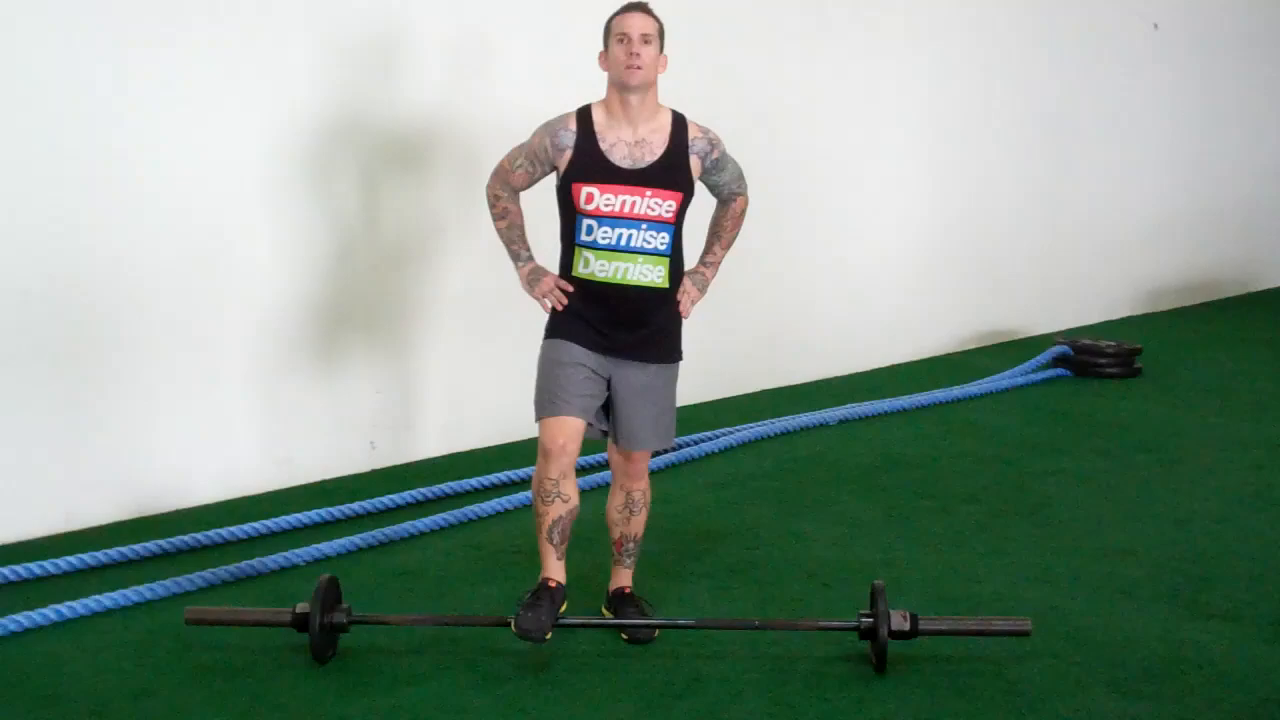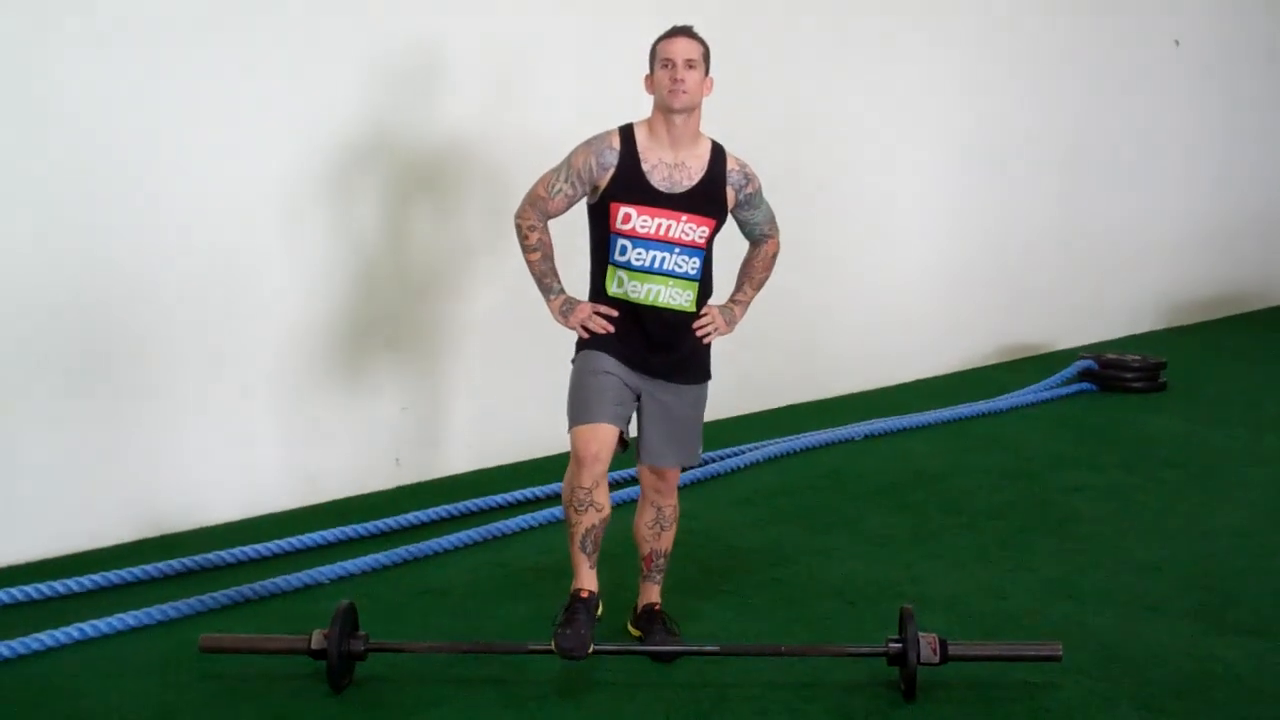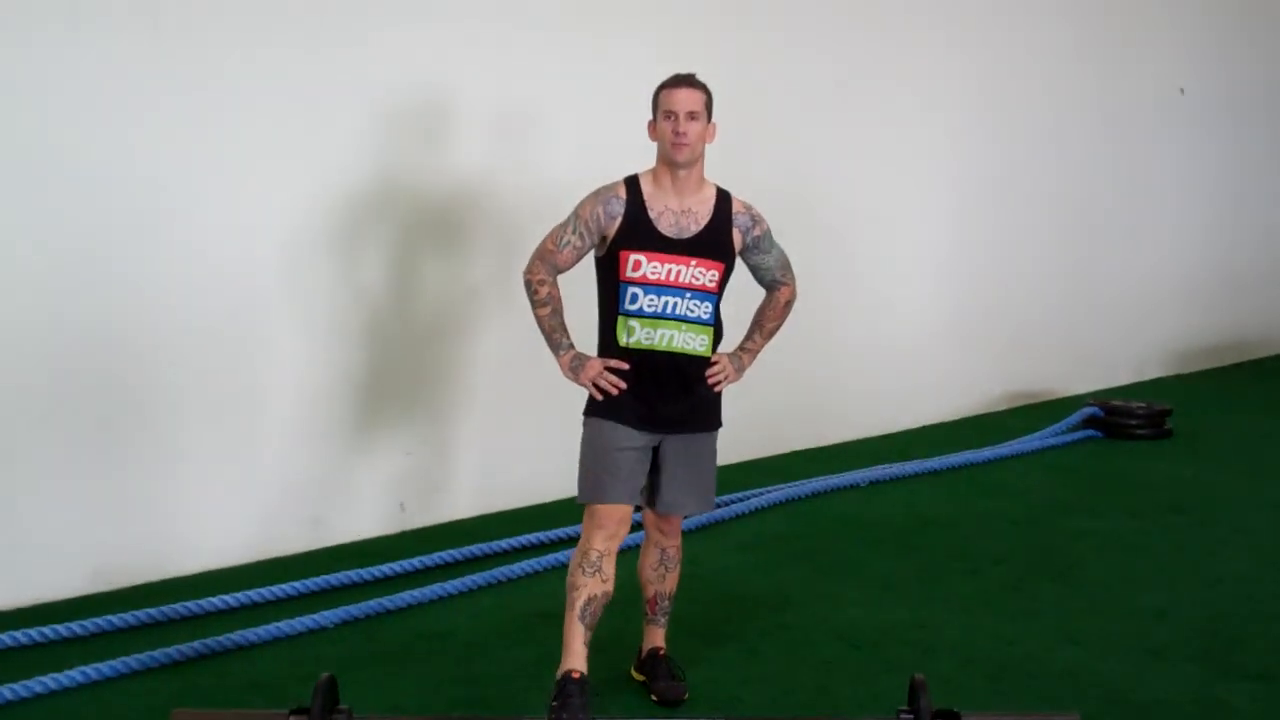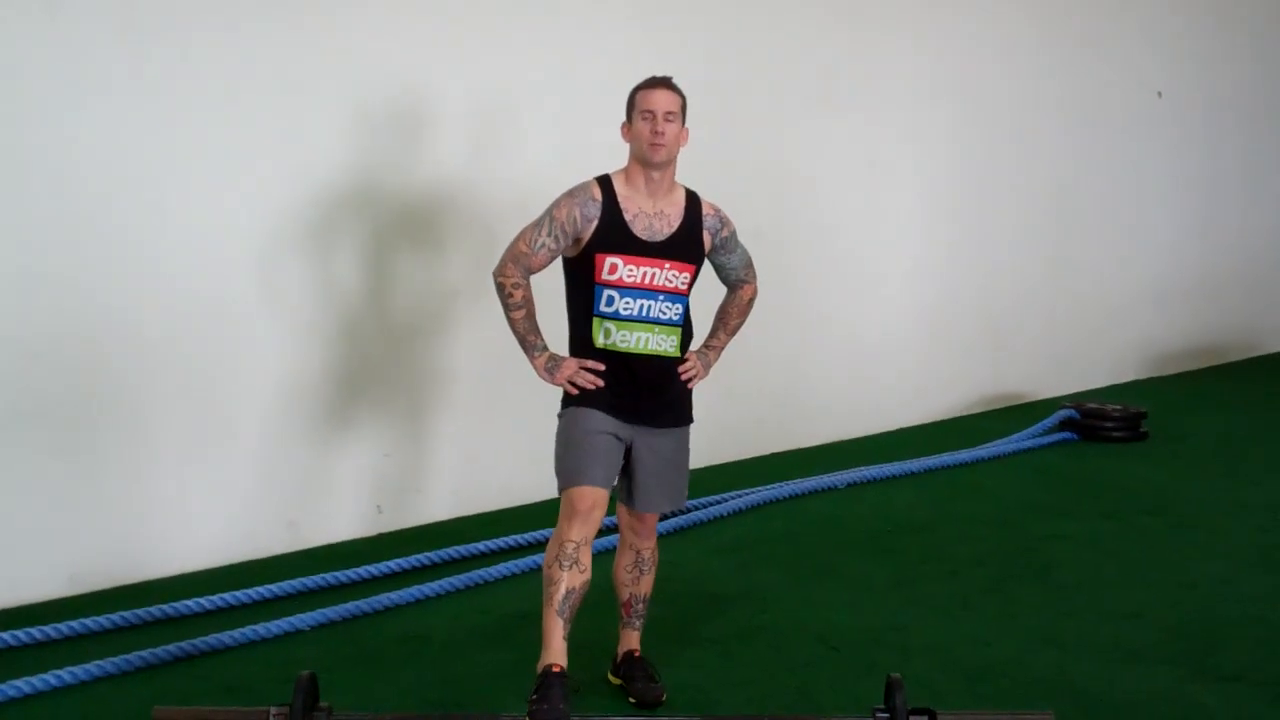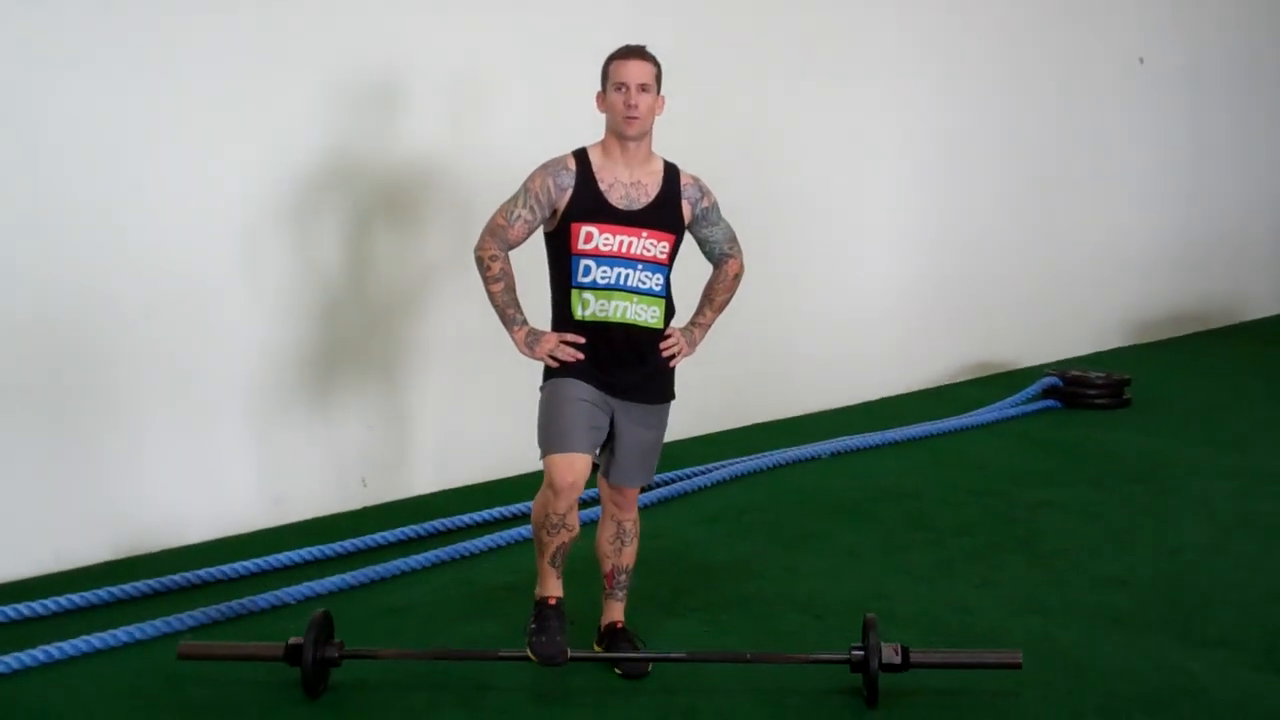
dt=1s
person 1, frame 1
left shoulder: (696, 141)
right shoulder: (564, 134)
left elbow: (735, 196)
right elbow: (501, 186)
left wrist: (705, 270)
right wrist: (527, 268)
left hip: (652, 336)
right hip: (576, 329)
left knee: (633, 463)
right knee: (557, 448)
left ankle: (622, 588)
right ankle: (550, 581)
person 1, frame 2
left shoulder: (732, 173)
right shoulder: (606, 153)
left elbow: (767, 240)
right elbow: (530, 214)
left wrist: (734, 308)
right wrist: (558, 300)
left hip: (682, 355)
right hip: (609, 342)
left knee: (662, 480)
right knee: (590, 457)
left ankle: (649, 606)
right ankle: (584, 591)
person 1, frame 3
left shoulder: (738, 218)
right shoulder: (612, 204)
left elbow: (783, 285)
right elbow: (539, 271)
left wrist: (743, 357)
right wrist: (567, 357)
left hip: (693, 405)
right hip: (620, 401)
left knee: (666, 526)
right knee: (604, 528)
left ankle: (653, 651)
person 1, frame 4
left shoulder: (707, 219)
right shoulder: (586, 204)
left elbow: (745, 285)
right elbow: (509, 270)
left wrist: (709, 353)
right wrist: (542, 359)
left hip: (665, 403)
right hip: (596, 396)
left knee: (642, 525)
right knee: (581, 514)
left ankle: (629, 653)
person 1, frame 5
left shoulder: (687, 191)
right shoulder: (562, 176)
left elbow: (731, 261)
right elbow: (490, 245)
left wrist: (696, 331)
right wrist: (521, 332)
left hip: (647, 375)
right hip: (577, 367)
left knee: (622, 497)
right knee: (565, 480)
left ankle: (614, 623)
right ankle: (549, 597)
